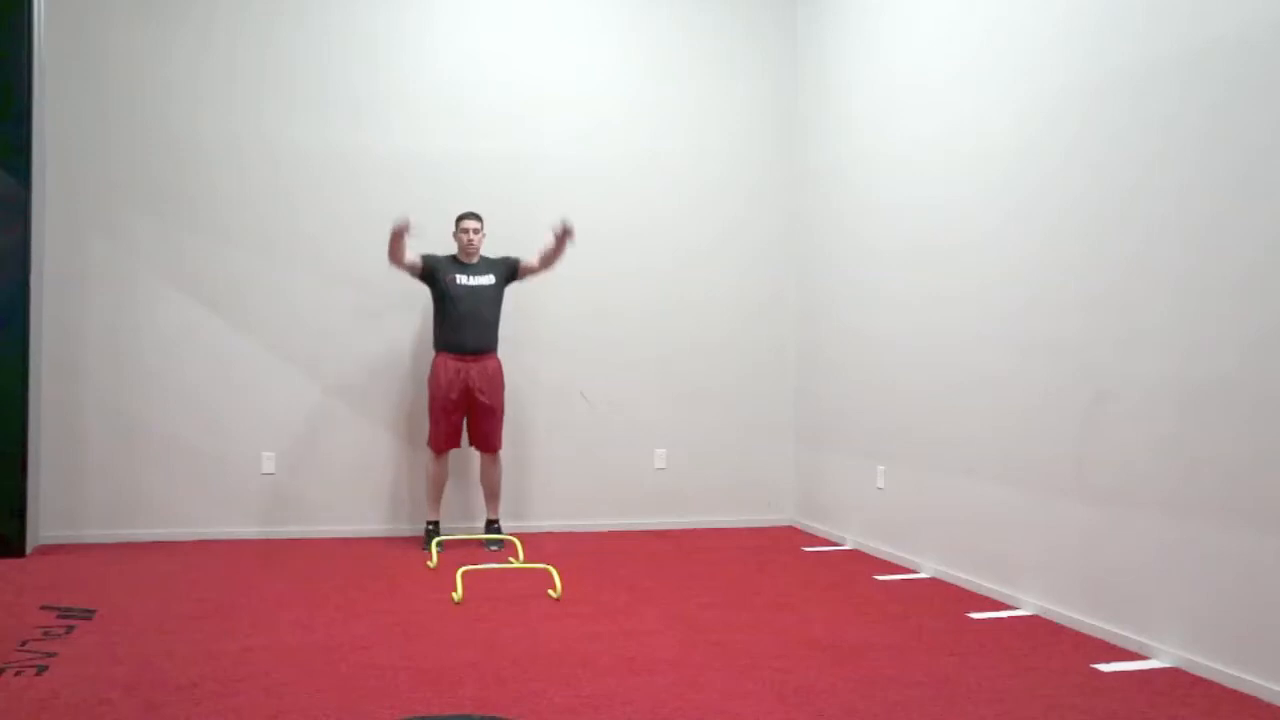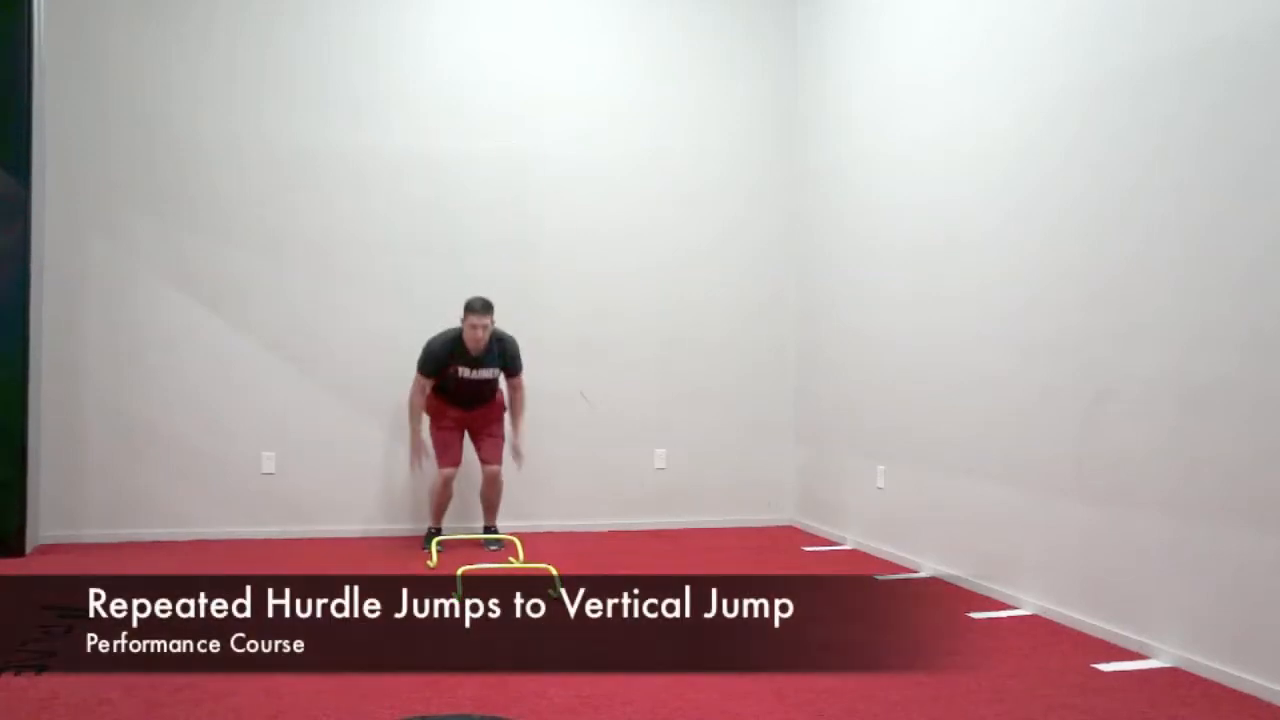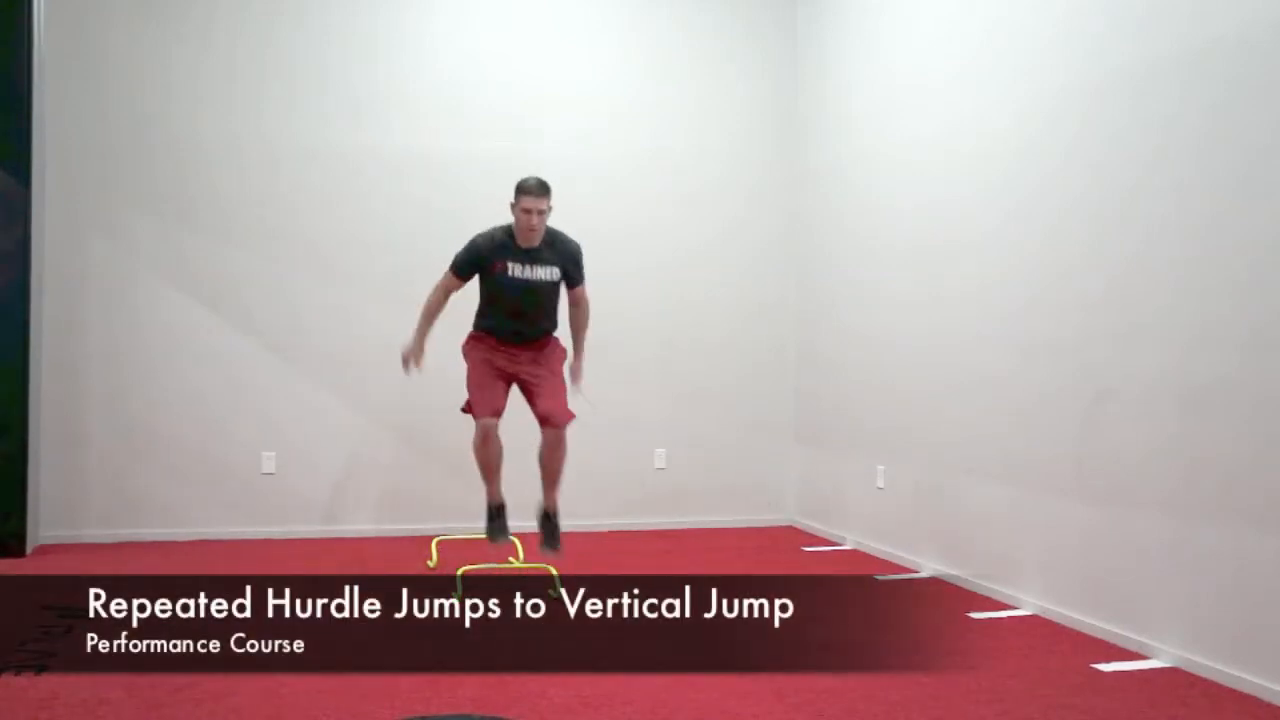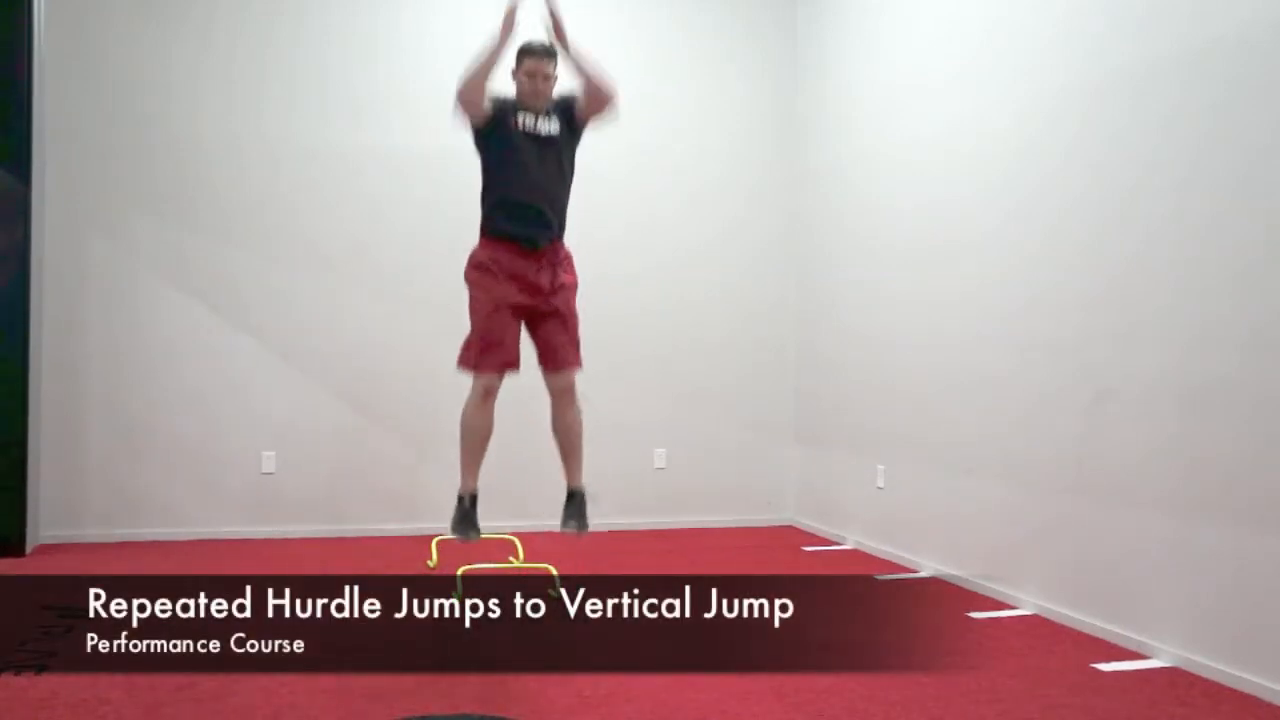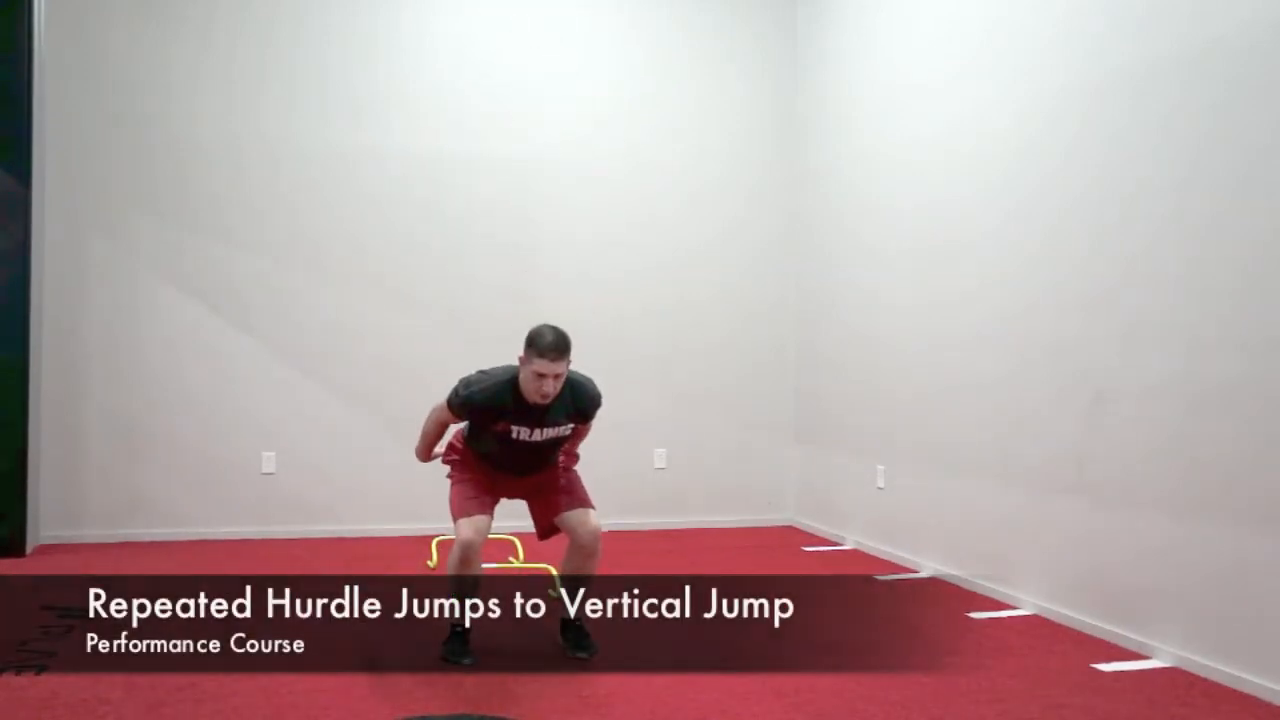
dt=1s
person 1, frame 1
left shoulder: (499, 267)
right shoulder: (438, 267)
left elbow: (540, 263)
right elbow: (400, 260)
left wrist: (559, 244)
right wrist: (397, 238)
left hip: (487, 367)
right hip: (447, 366)
left knee: (490, 450)
right knee: (440, 449)
left ankle: (493, 522)
right ankle: (432, 524)
person 1, frame 2
left shoulder: (506, 346)
right shoulder: (440, 347)
left elbow: (516, 388)
right elbow: (418, 392)
left wrist: (518, 435)
right wrist: (415, 438)
left hip: (487, 411)
right hip: (445, 410)
left knee: (492, 471)
right knee: (446, 473)
left ankle: (490, 528)
right ankle: (434, 529)
person 1, frame 3
left shoulder: (566, 249)
right shoulder: (485, 245)
left elbow: (578, 300)
right elbow: (445, 287)
left wrist: (579, 353)
right wrist: (419, 339)
left hip: (540, 351)
right hip: (489, 348)
left knee: (555, 427)
right knee: (486, 425)
left ankle: (549, 510)
right ankle: (494, 504)
person 1, frame 4
left shoulder: (566, 114)
right shoulder: (495, 114)
left elbow: (605, 99)
right elbow: (465, 98)
left hip: (552, 265)
right hip: (498, 264)
left knee: (563, 385)
right knee: (486, 384)
left ankle: (575, 493)
right ankle: (466, 499)
person 1, frame 5
left shoulder: (584, 395)
right shoulder: (484, 391)
right elbow: (441, 415)
left wrist: (567, 453)
right wrist: (424, 453)
left hip: (545, 466)
right hip: (480, 464)
left knee: (589, 532)
right knee: (469, 539)
left ankle: (571, 621)
right ankle: (459, 627)
